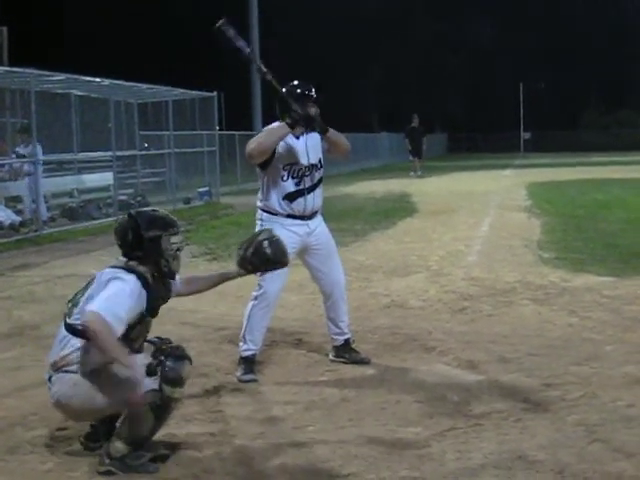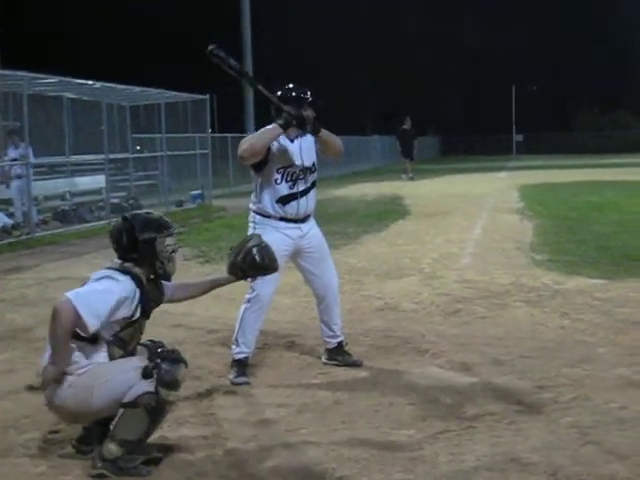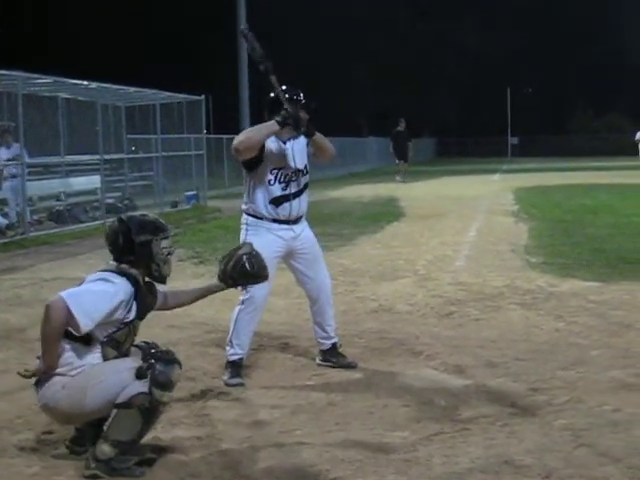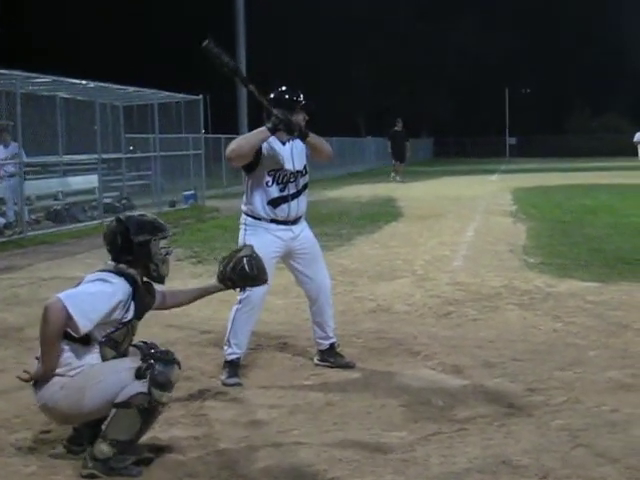
dt=0.2s
person 1, frame 1
left shoulder: (315, 134)
right shoulder: (273, 135)
left elbow: (344, 148)
right elbow: (252, 153)
left wrist: (322, 128)
right wrist: (289, 125)
left hip: (314, 224)
right hip: (277, 227)
left knee: (335, 284)
right knee: (267, 291)
left ankle: (341, 344)
right ankle: (247, 356)
person 1, frame 2
left shoulder: (309, 137)
right shoulder: (268, 141)
left elbow: (337, 149)
right elbow: (243, 153)
left wrist: (315, 128)
right wrist: (282, 125)
left hip: (306, 227)
right hip: (270, 229)
left knee: (329, 286)
right knee: (260, 294)
left ankle: (334, 347)
right ankle: (240, 359)
person 1, frame 3
left shoulder: (302, 139)
right shoulder: (262, 141)
left elbow: (329, 153)
right elbow: (238, 146)
left wrist: (309, 131)
right wrist: (278, 123)
left hip: (298, 228)
right hip: (263, 230)
left knee: (321, 288)
right knee: (254, 296)
left ankle: (328, 349)
right ankle: (234, 360)
person 1, frame 4
left shoulder: (301, 140)
right shoulder: (259, 143)
left elbow: (327, 153)
right elbow: (232, 155)
left wrist: (303, 134)
right wrist: (270, 128)
left hip: (298, 229)
right hip: (262, 231)
left knee: (321, 288)
right knee: (251, 295)
left ankle: (326, 349)
right ankle: (232, 360)
person 2, frame 1
left shoulder: (145, 276)
right shoulder: (127, 283)
left elbow: (185, 285)
right elbow: (93, 323)
left wrist: (235, 272)
right wrist: (130, 373)
left hip: (93, 377)
right hip: (72, 386)
left knee: (157, 351)
right knee: (172, 363)
left ankle: (103, 432)
right ankle: (121, 453)
person 2, frame 2
left shoulder: (138, 280)
right shoulder: (122, 285)
left elbow: (180, 290)
right elbow: (64, 309)
left wrist: (228, 278)
right wrist: (57, 370)
left hip: (89, 380)
right hip: (73, 389)
left knee: (153, 354)
right knee: (170, 366)
left ankle: (96, 436)
right ankle: (113, 457)
person 2, frame 3
left shoulder: (133, 282)
right shoulder: (116, 286)
left elbow: (168, 299)
right elbow: (56, 307)
left wrist: (218, 285)
right wrist: (48, 367)
left hip: (78, 380)
right hip: (62, 389)
left knee: (145, 356)
right knee: (162, 367)
left ankle: (88, 435)
right ankle: (107, 456)
person 2, frame 4
left shoulder: (132, 282)
right shoulder: (114, 287)
left elbow: (166, 299)
right elbow: (55, 310)
left wrist: (216, 287)
right wrist: (47, 370)
left hip: (76, 382)
right hip: (61, 390)
left knee: (144, 355)
right knee: (161, 367)
left ankle: (86, 435)
right ankle: (105, 456)
